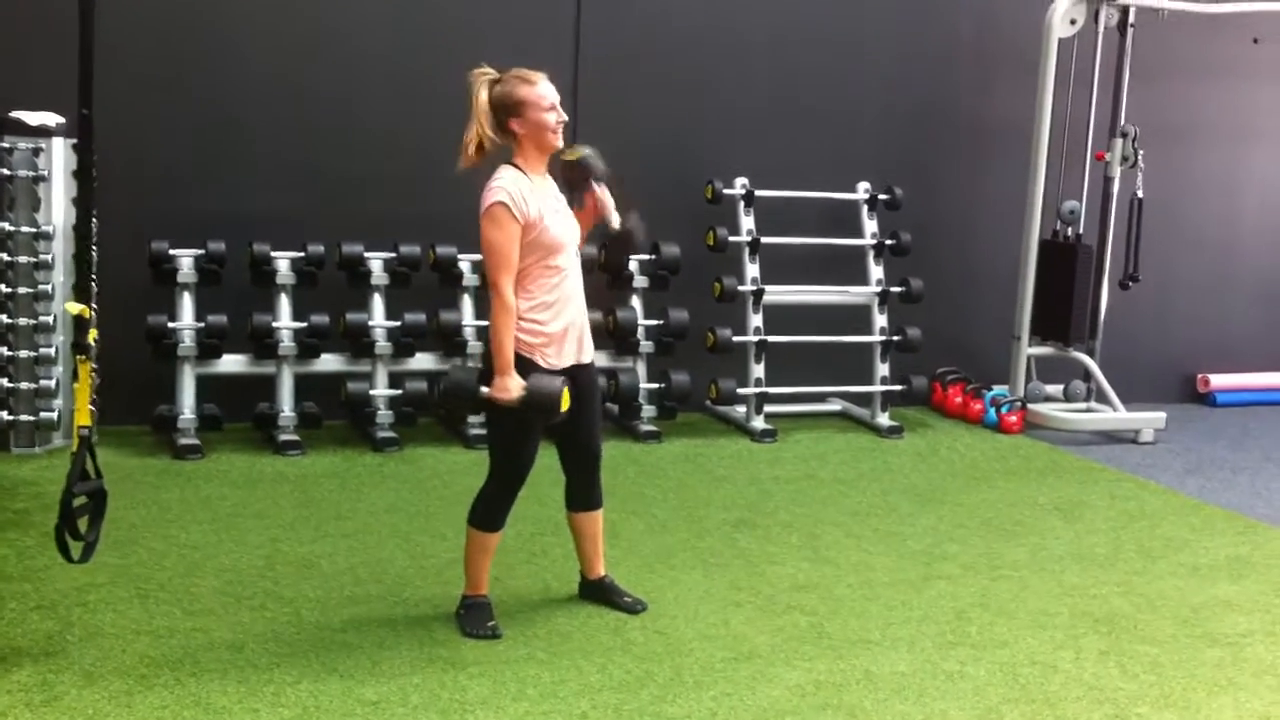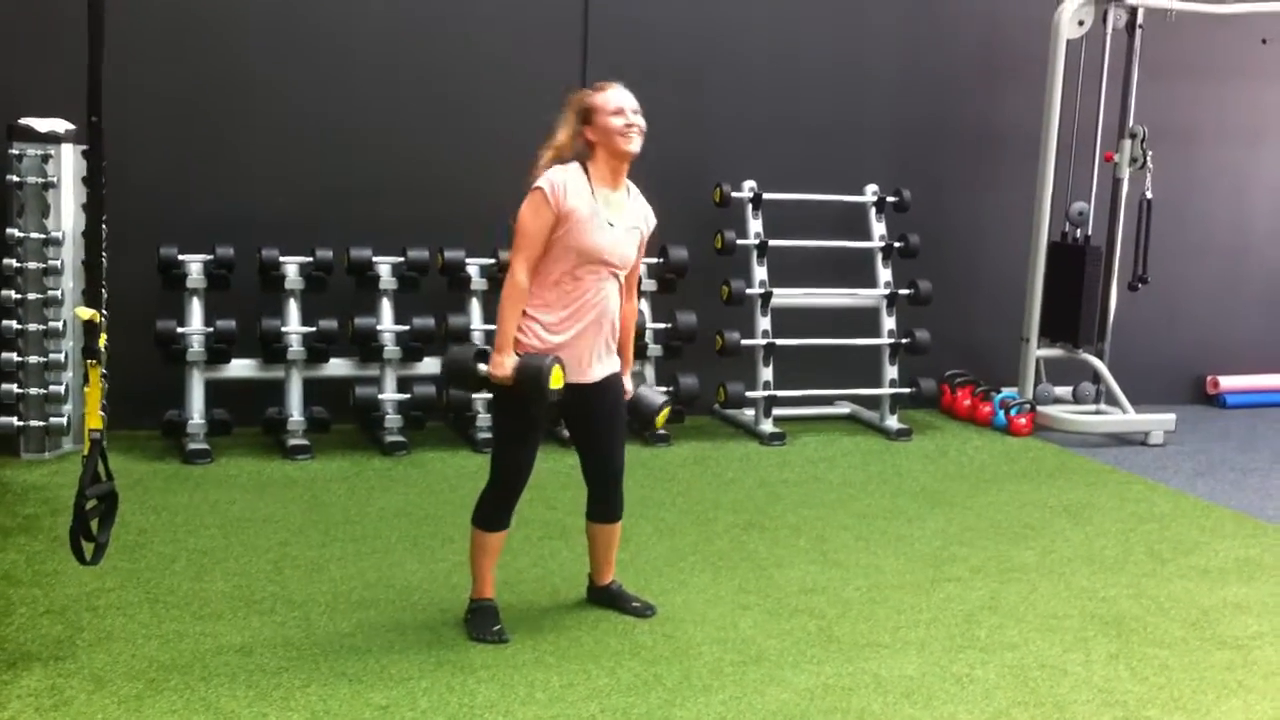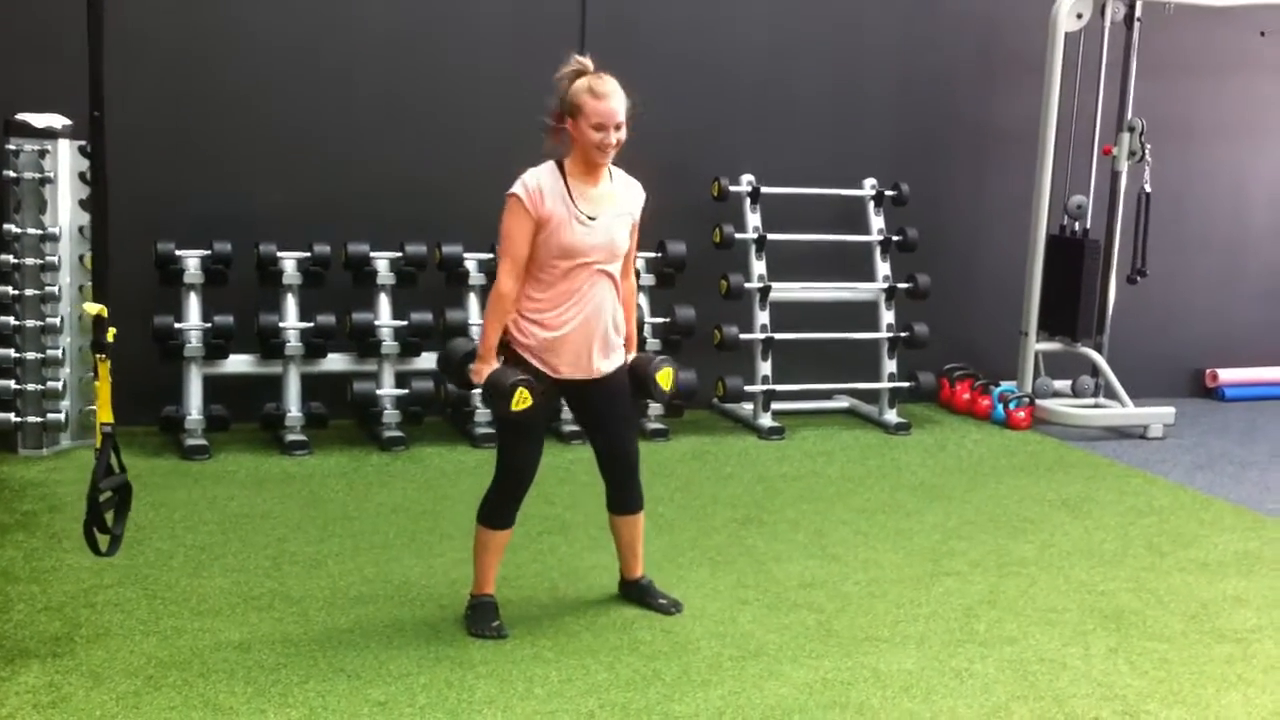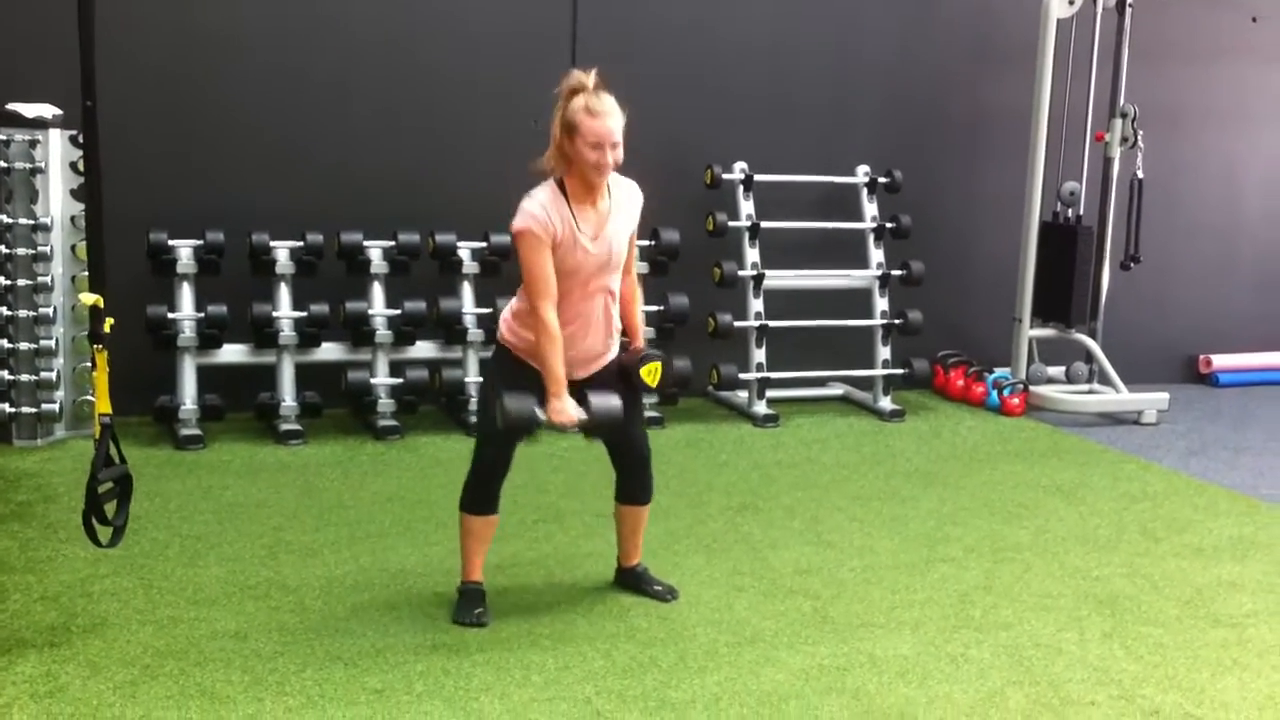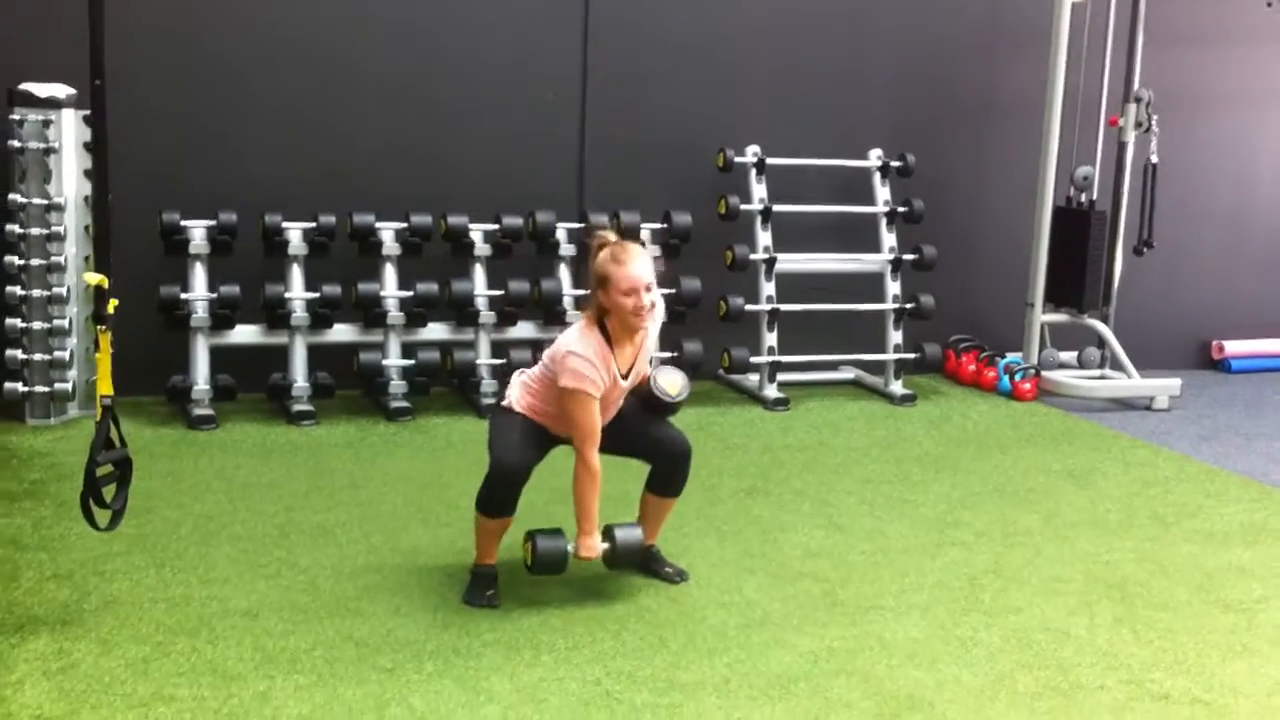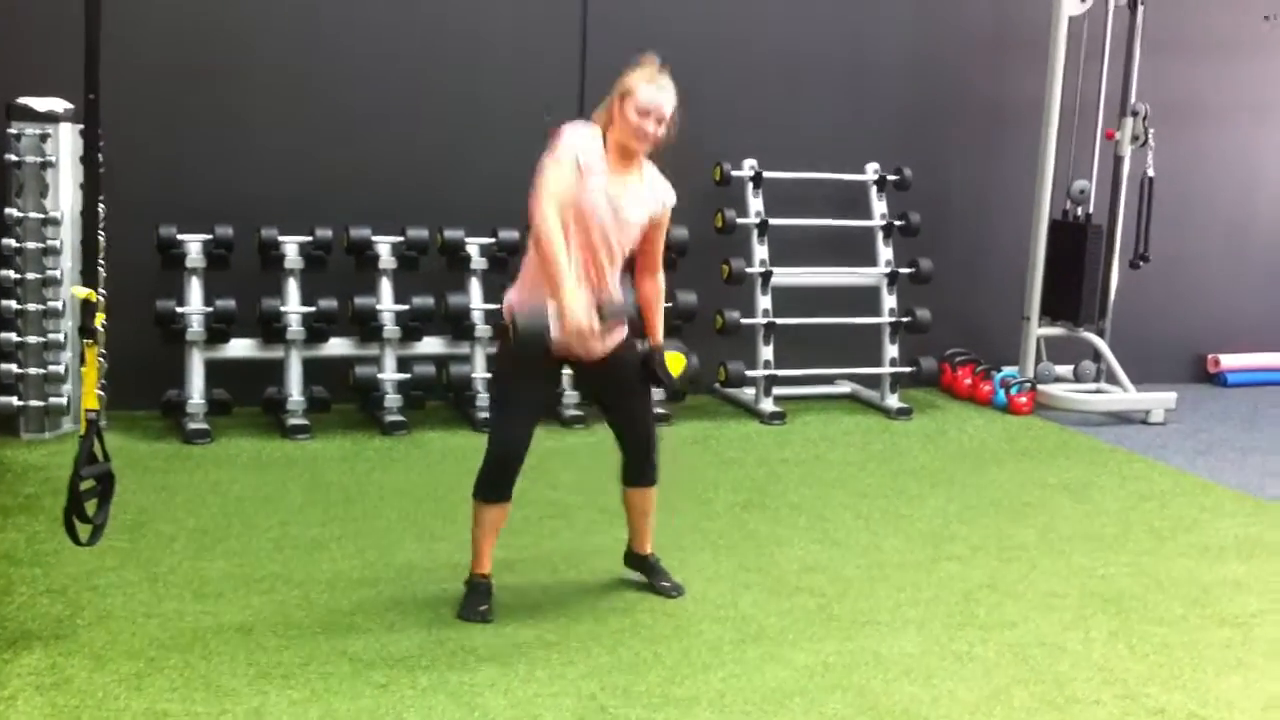
dt=0.5s
person 1, frame 1
left shoulder: (547, 180)
right shoulder: (506, 192)
right elbow: (503, 288)
left wrist: (595, 209)
right wrist: (503, 372)
left hip: (574, 352)
right hip: (528, 360)
left knee: (586, 466)
right knee: (507, 479)
left ankle: (594, 578)
right ankle: (474, 598)
person 1, frame 2
left shoulder: (641, 210)
right shoulder: (557, 187)
right elbow: (520, 273)
left wrist: (627, 368)
right wrist: (502, 350)
left hip: (598, 368)
right hip: (534, 363)
left knee: (609, 479)
right knee: (507, 481)
left ankle: (603, 583)
right ankle: (481, 601)
person 1, frame 3
left shoulder: (629, 192)
right shoulder: (534, 189)
right elbow: (508, 280)
left wrist: (633, 348)
right wrist: (486, 356)
left hip: (603, 361)
right hip: (535, 361)
left knee: (623, 469)
right knee: (513, 479)
left ankle: (633, 579)
right ankle: (482, 598)
person 1, frame 4
left shoulder: (628, 196)
right shoulder: (538, 214)
right elbow: (544, 313)
left wrist: (639, 343)
right wrist: (555, 394)
left hip: (600, 356)
right hip: (526, 355)
left knee: (636, 456)
right knee: (492, 459)
left ankle: (630, 567)
right ankle: (472, 584)
person 1, frame 5
left shoulder: (651, 314)
right shoulder: (581, 355)
right elbow: (588, 456)
left wrist: (650, 385)
right wrist: (587, 534)
right hip: (531, 413)
left knee: (675, 451)
right knee: (508, 468)
left ankle: (645, 548)
right ankle: (484, 568)
person 1, frame 6
left shoulder: (657, 190)
right shoulder: (578, 145)
left elbow: (649, 272)
right elbow: (545, 216)
left wrist: (656, 341)
right wrist: (567, 297)
left hip: (608, 334)
left knee: (641, 441)
right knee: (507, 450)
left ankle: (642, 555)
right ankle: (479, 579)
